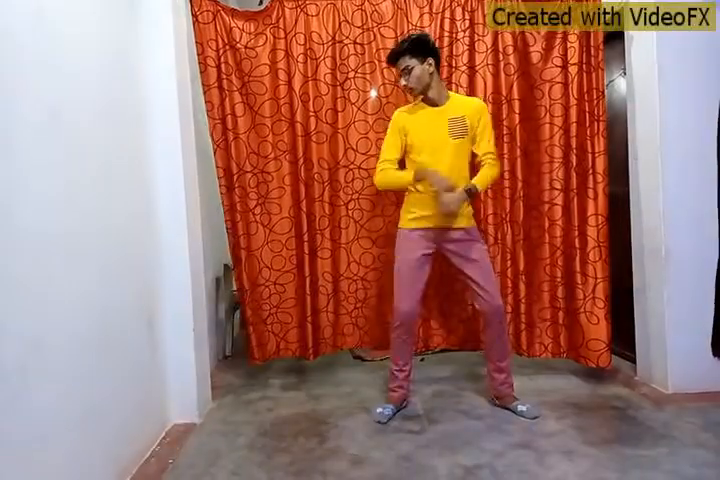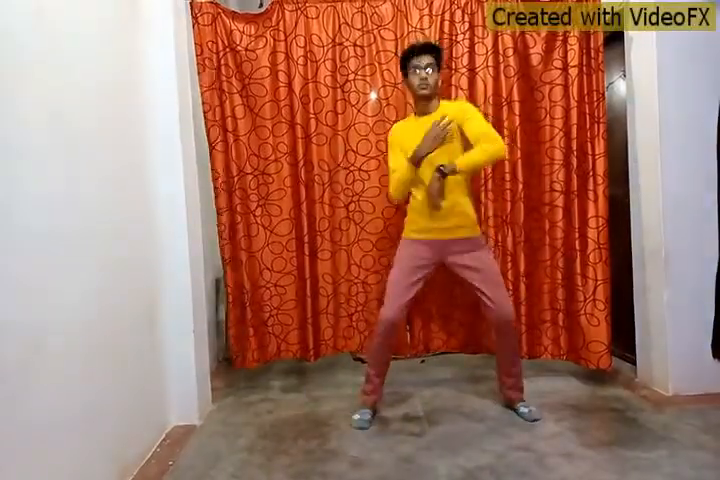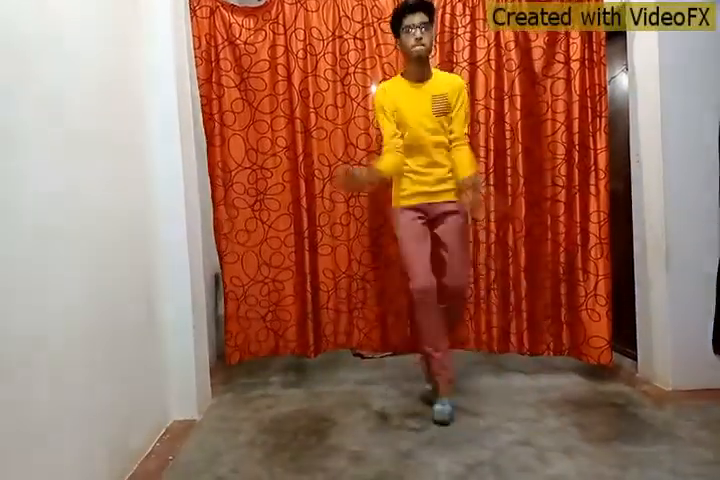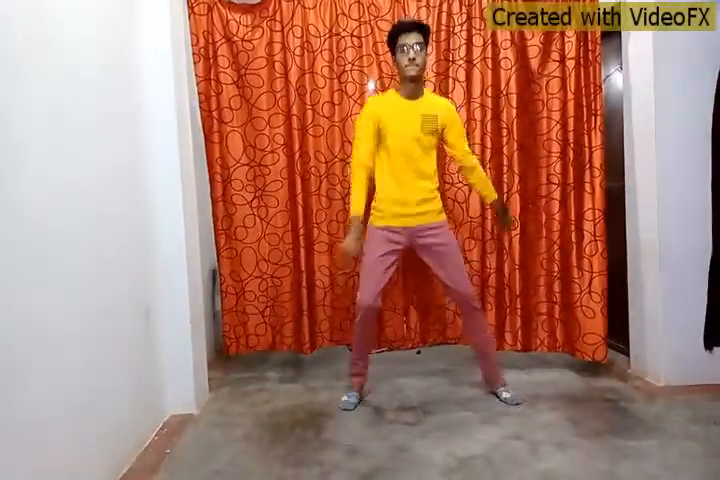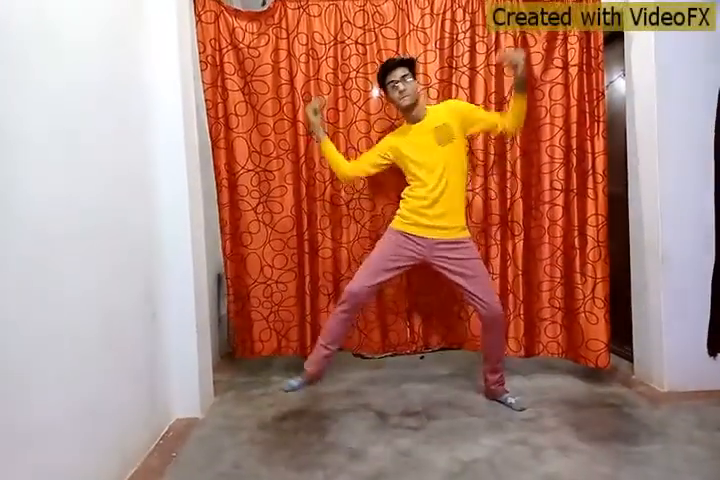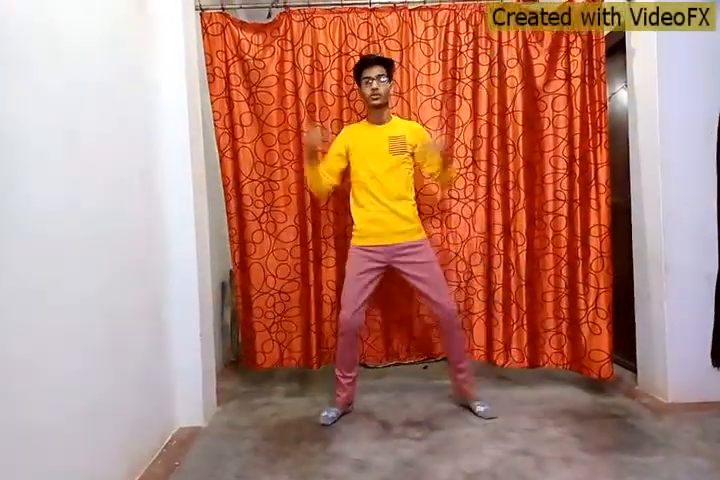
dt=0.4s
person 1, frame 1
left shoulder: (474, 108)
right shoulder: (403, 117)
left elbow: (490, 164)
right elbow: (382, 175)
left wrist: (466, 195)
right wrist: (423, 175)
left hip: (462, 226)
right hip: (416, 227)
left knee: (493, 305)
right knee: (405, 312)
left ankle: (503, 393)
right ankle: (397, 395)
person 1, frame 2
left shoulder: (460, 111)
right shoulder: (399, 131)
left elbow: (496, 147)
right elbow: (396, 192)
left wrist: (445, 171)
right wrist: (420, 152)
left hip: (466, 238)
right hip: (417, 238)
left knee: (503, 314)
right knee: (389, 317)
left ankle: (513, 394)
right ankle: (369, 399)
person 1, frame 3
left shoulder: (453, 85)
right shoulder: (386, 93)
left elbow: (460, 145)
right elbow: (393, 155)
left wrist: (470, 185)
right wrist: (370, 175)
left hip: (449, 200)
right hip: (408, 202)
left knee: (456, 285)
right knee: (422, 286)
left ankle: (433, 367)
right ankle: (443, 382)
person 1, frame 4
left shoulder: (443, 109)
right shoulder: (375, 108)
left elbow: (465, 161)
right elbow: (360, 170)
left wrist: (497, 203)
right wrist: (354, 228)
left hip: (431, 223)
right hip: (385, 224)
left knee: (467, 296)
right knee: (366, 303)
left ankle: (494, 378)
right ankle: (357, 383)
person 1, frame 5
left shoulder: (455, 111)
right shoulder: (392, 142)
left elbow: (508, 125)
right elbow: (349, 172)
left wrist: (520, 82)
right wrist: (319, 132)
left hip: (453, 238)
right hip: (405, 234)
left knee: (493, 311)
right knee: (354, 294)
left ankle: (494, 385)
right ankle: (313, 369)
person 1, frame 6
left shoulder: (413, 132)
right shoulder: (348, 137)
left elbow: (435, 185)
right elbow: (321, 187)
left wrist: (439, 163)
right wrist: (313, 153)
left hip: (410, 241)
right hip: (365, 245)
left knee: (447, 312)
right knee: (349, 320)
left ankle: (466, 392)
right ankle: (343, 398)
